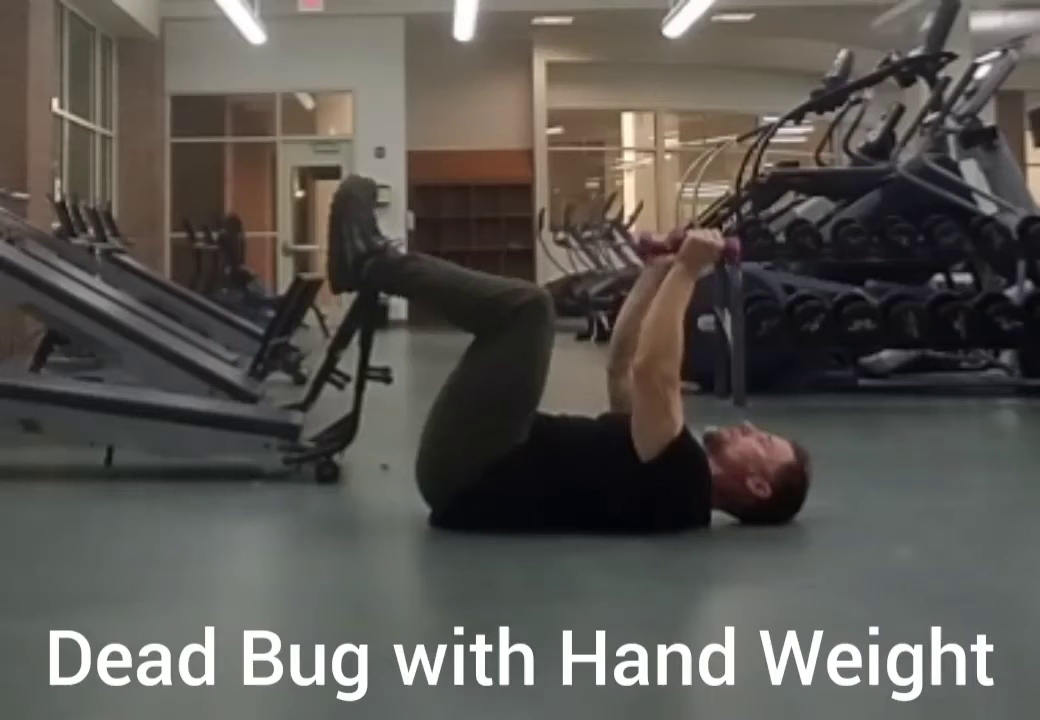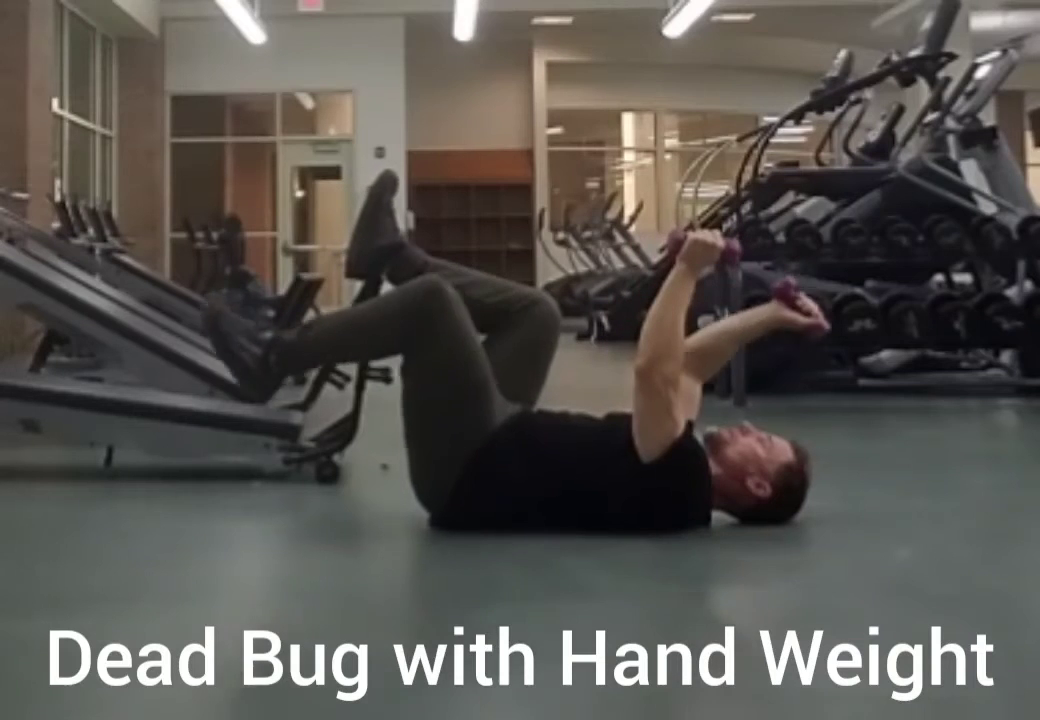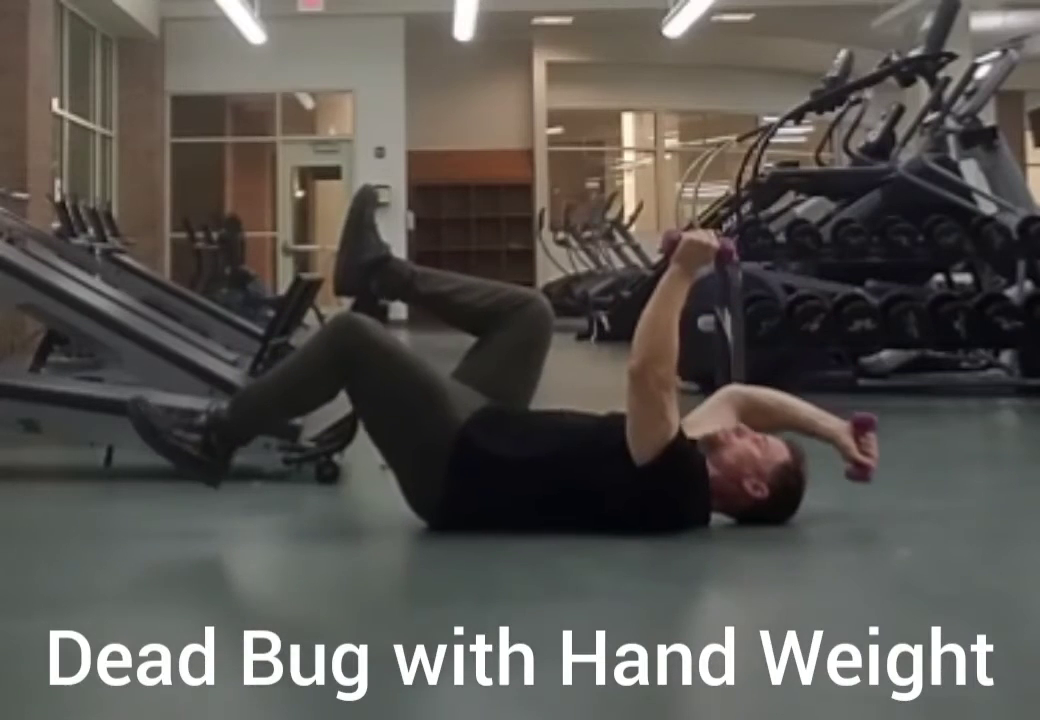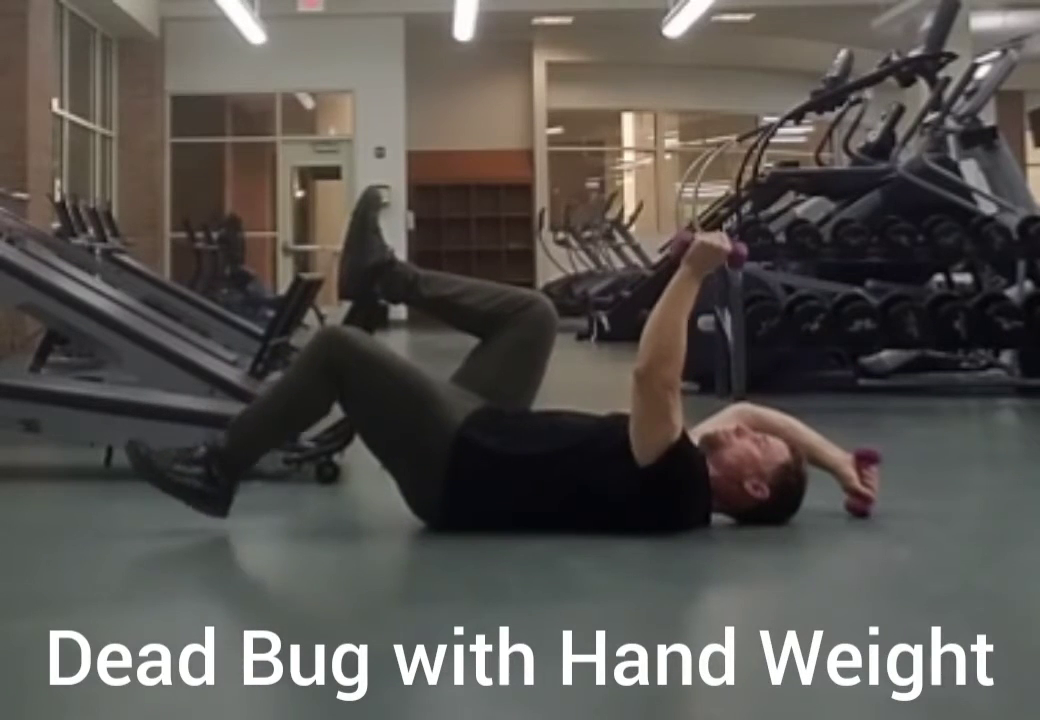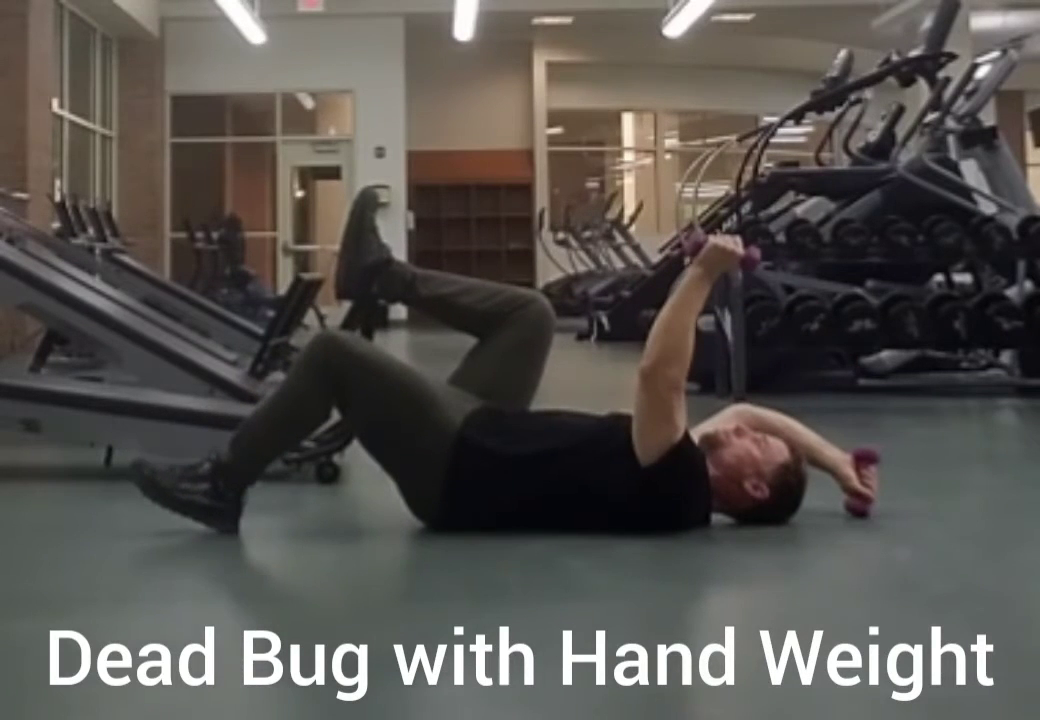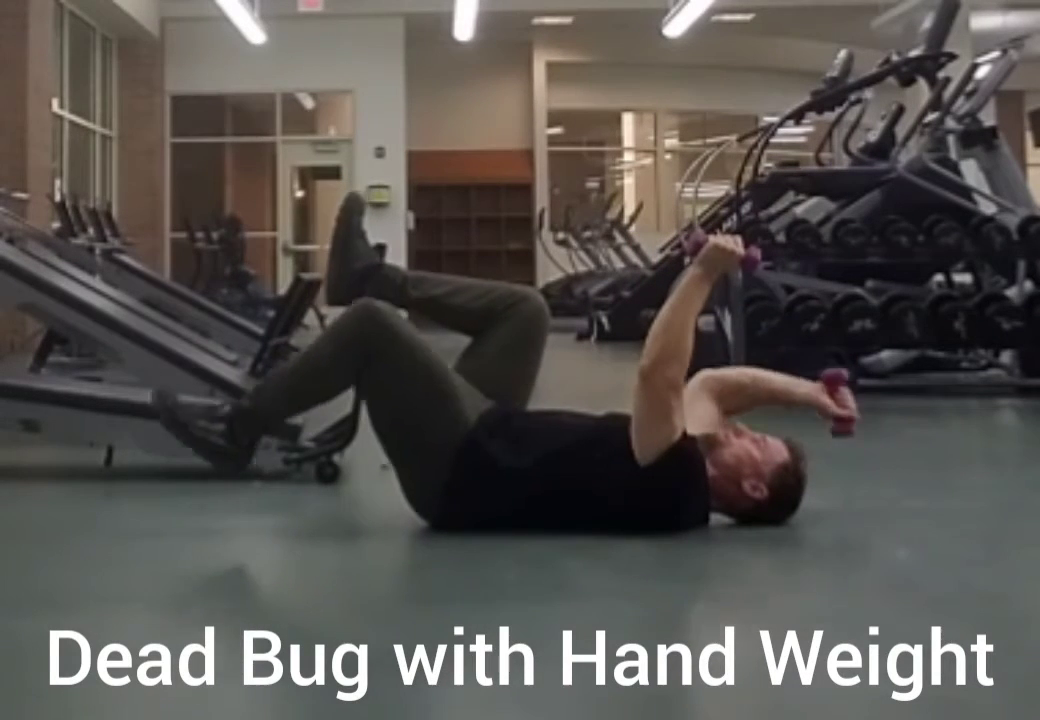
dt=0.5s
person 1, frame 1
left shoulder: (681, 482)
right shoulder: (679, 466)
left elbow: (654, 374)
right elbow: (622, 362)
left wrist: (686, 272)
right wrist: (658, 271)
left hip: (467, 479)
right hip: (479, 473)
left knee: (528, 306)
right knee: (525, 312)
left ankle: (368, 264)
right ankle: (377, 261)
person 1, frame 2
left shoulder: (680, 485)
right shoulder: (684, 466)
left elbow: (655, 373)
right elbow: (689, 362)
left wrist: (687, 270)
right wrist: (774, 315)
left hip: (468, 475)
right hip: (494, 452)
left knee: (435, 300)
right knee: (536, 311)
left ankle: (274, 360)
right ankle: (392, 256)
person 1, frame 3
left shoulder: (674, 487)
right shoulder: (693, 469)
left elbow: (648, 377)
right elbow: (739, 394)
left wrist: (682, 271)
right wrist: (837, 429)
left hip: (460, 467)
right hip: (485, 438)
left knee: (351, 336)
right knee: (530, 310)
left ankle: (212, 441)
right ankle: (381, 271)
person 1, frame 4
left shoulder: (675, 488)
right shoulder: (694, 475)
left elbow: (651, 377)
right elbow: (751, 407)
left wrist: (691, 272)
right wrist: (840, 460)
left hip: (458, 467)
right hip: (487, 435)
left knee: (337, 348)
right knee: (532, 312)
left ankle: (216, 472)
right ankle: (387, 277)
person 1, frame 5
left shoulder: (675, 488)
right shoulder: (693, 474)
left elbow: (658, 375)
right elbow: (749, 410)
left wrist: (701, 274)
right wrist: (838, 460)
left hip: (458, 468)
right hip: (484, 438)
left knee: (333, 354)
right knee: (530, 311)
left ankle: (221, 487)
right ankle: (382, 276)
person 1, frame 6
left shoulder: (675, 487)
right shoulder: (689, 464)
left elbow: (659, 375)
right elbow: (713, 383)
left wrist: (702, 274)
right wrist: (812, 394)
left hip: (462, 471)
right hip: (490, 439)
left knee: (370, 327)
right knee: (525, 308)
left ankle: (235, 434)
right ankle: (378, 278)
